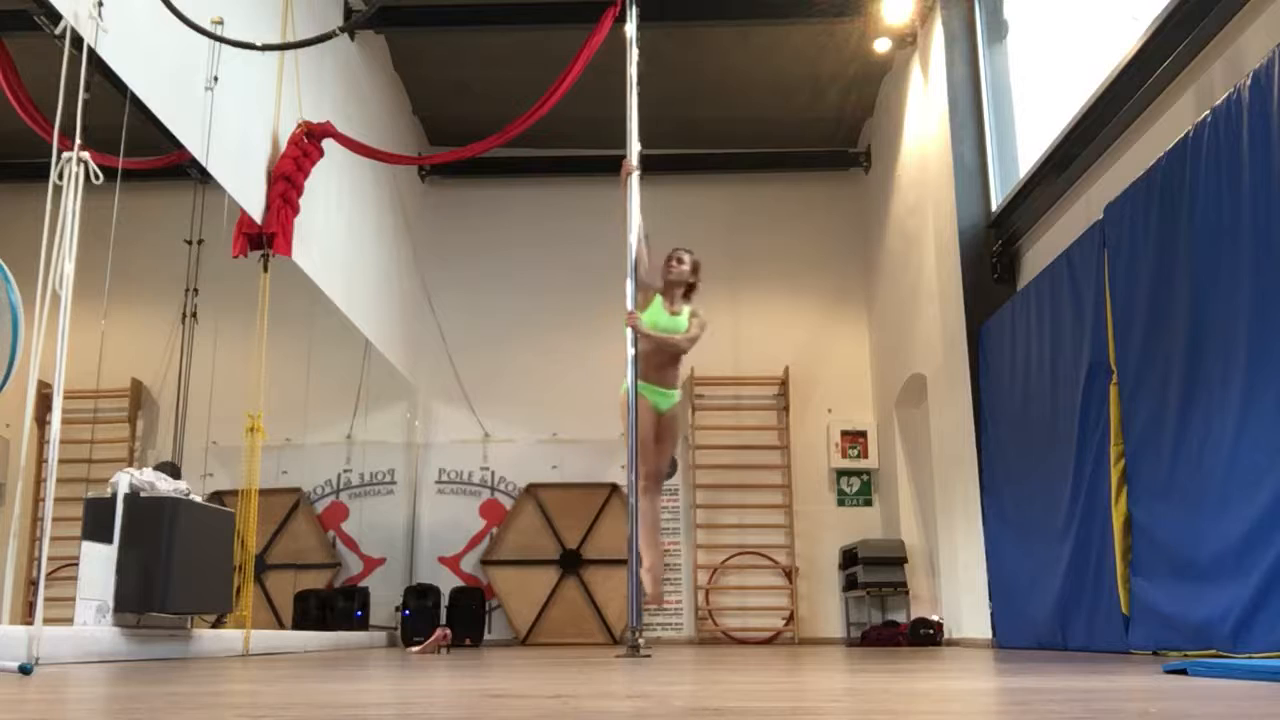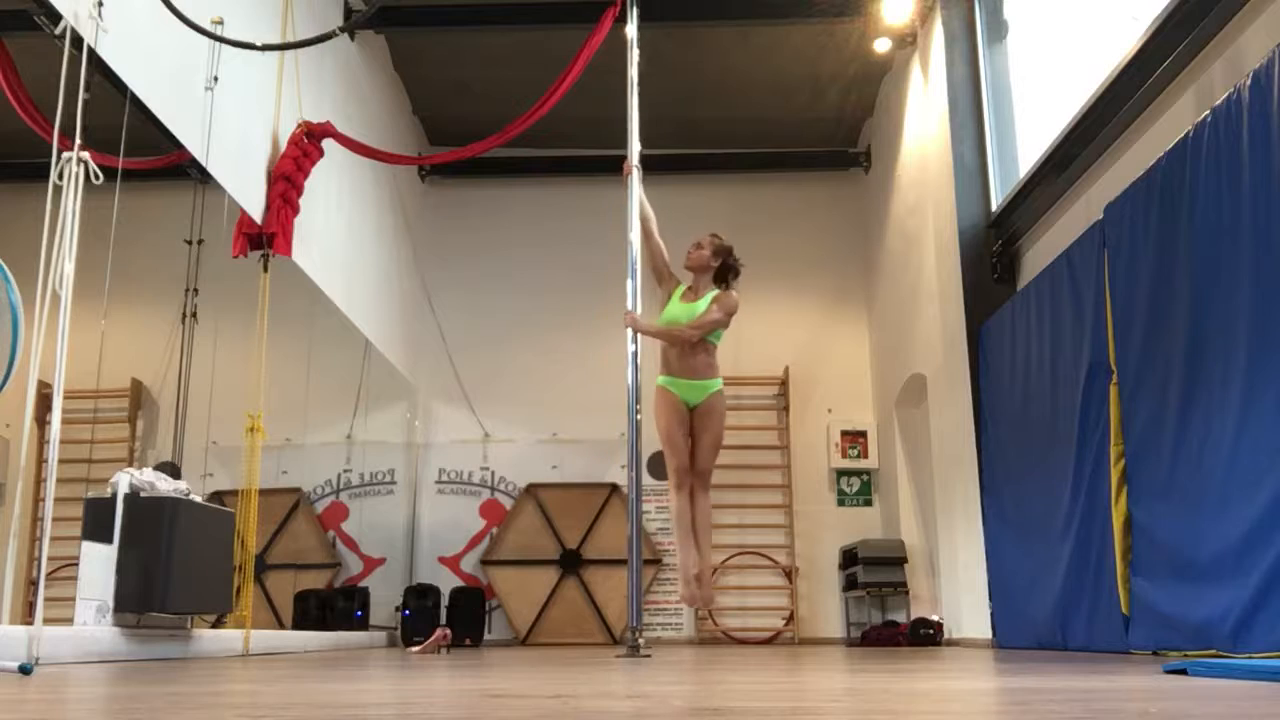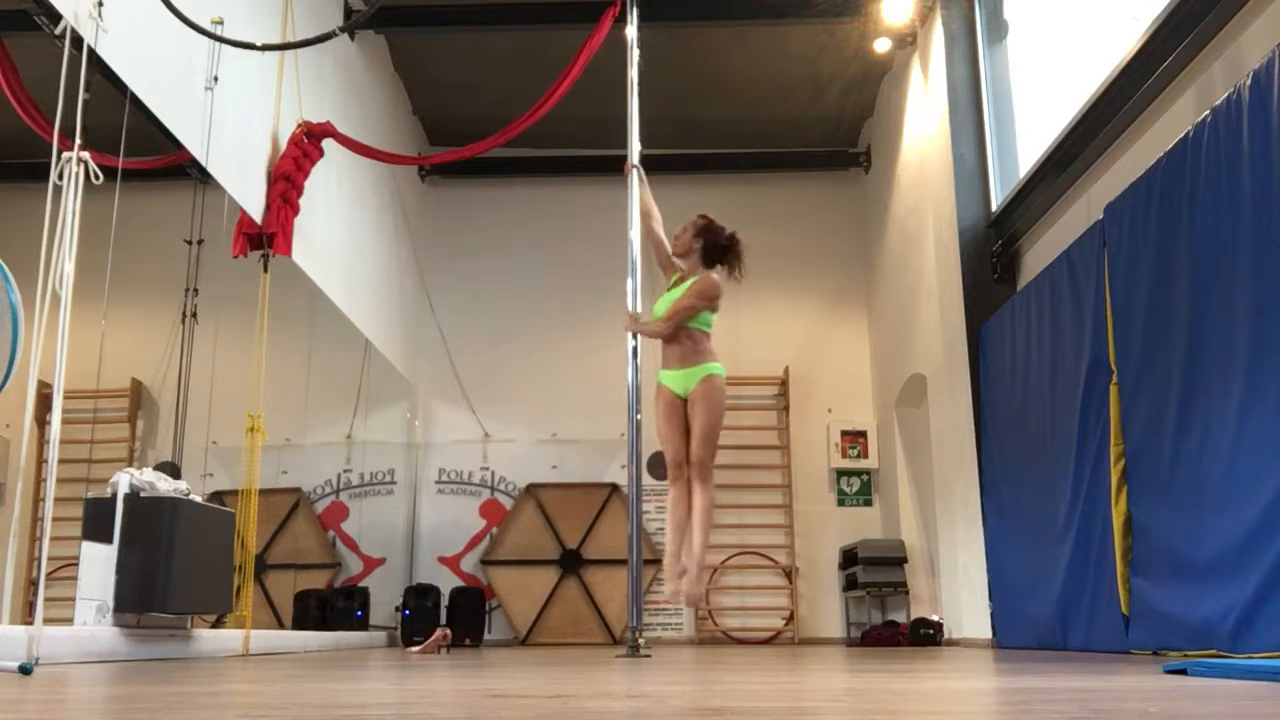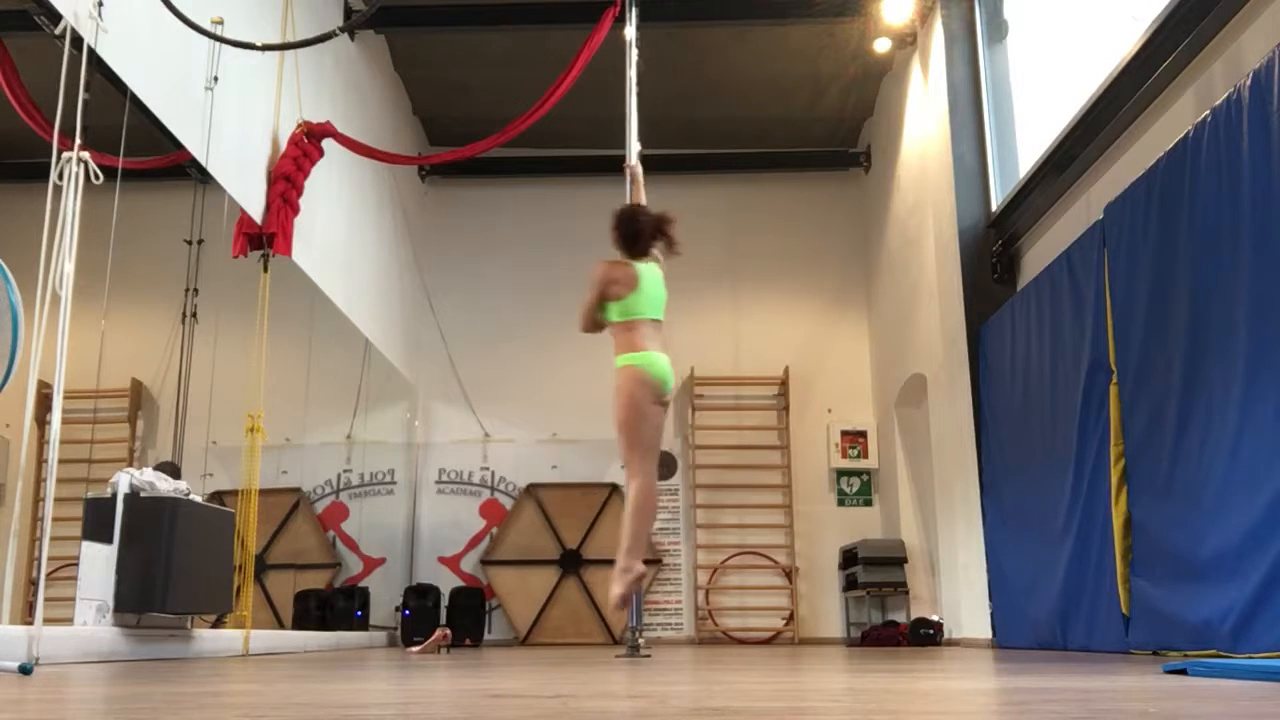
dt=0.3s
person 1, frame 1
left shoulder: (696, 317)
right shoulder: (646, 297)
left elbow: (683, 345)
right elbow: (637, 242)
left wrist: (646, 331)
right wrist: (629, 188)
left hip: (669, 399)
right hip: (640, 393)
left knee: (655, 483)
right knee: (644, 481)
left ankle: (653, 566)
right ankle: (650, 568)
person 1, frame 2
left shoulder: (727, 299)
right shoulder: (672, 288)
left elbow: (690, 335)
right elbow: (649, 234)
left wrist: (645, 327)
right wrist: (635, 187)
left hip: (708, 391)
right hip: (671, 389)
left knee: (701, 480)
right knee: (679, 479)
left ankle: (705, 568)
right ankle: (687, 569)
person 1, frame 3
left shoulder: (709, 280)
right shoulder: (675, 274)
left elbow: (666, 328)
right elbow: (652, 229)
left wrist: (636, 326)
right wrist: (641, 183)
left hip: (703, 377)
right hip: (669, 380)
left knee: (699, 471)
right knee: (677, 472)
left ankle: (695, 566)
right ankle: (676, 564)
person 1, frame 4
left shoulder: (608, 271)
right shoulder: (655, 267)
left elbow: (588, 324)
right elbow: (640, 220)
right wrist: (637, 182)
left hip: (635, 368)
right hip: (658, 367)
left knee: (637, 469)
right knee: (645, 469)
left ankle: (627, 564)
right ankle: (633, 562)
